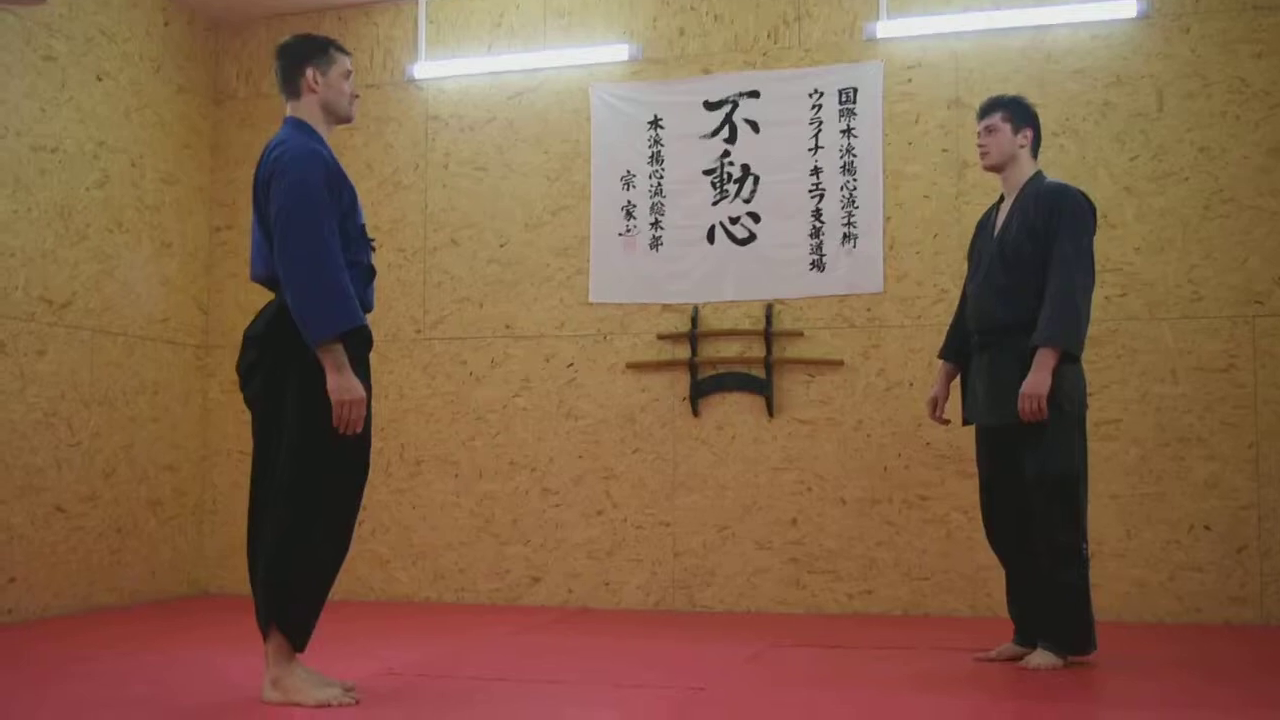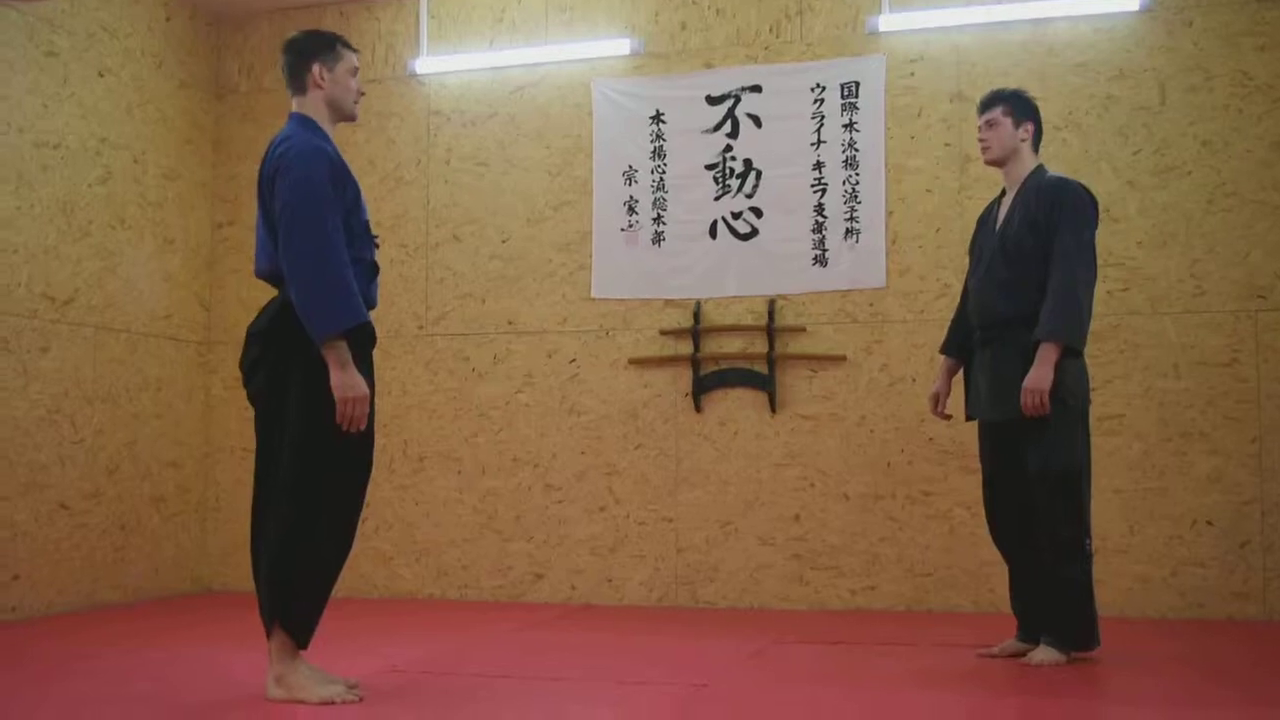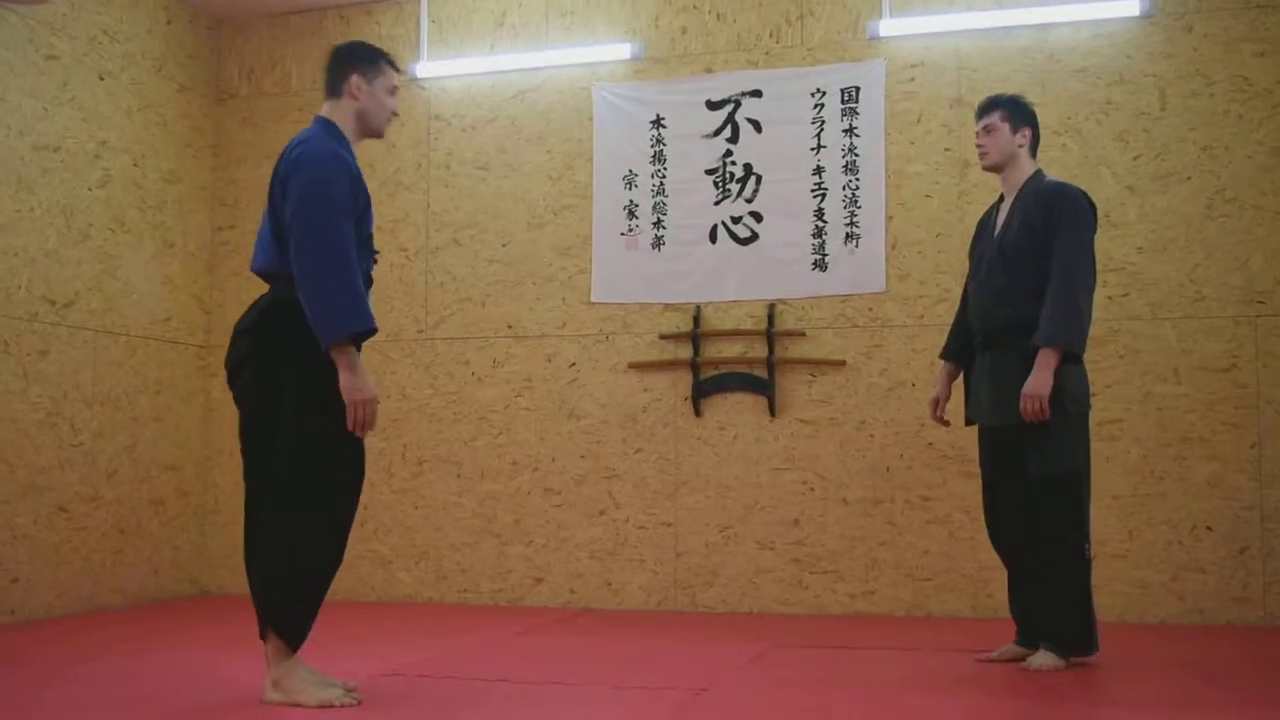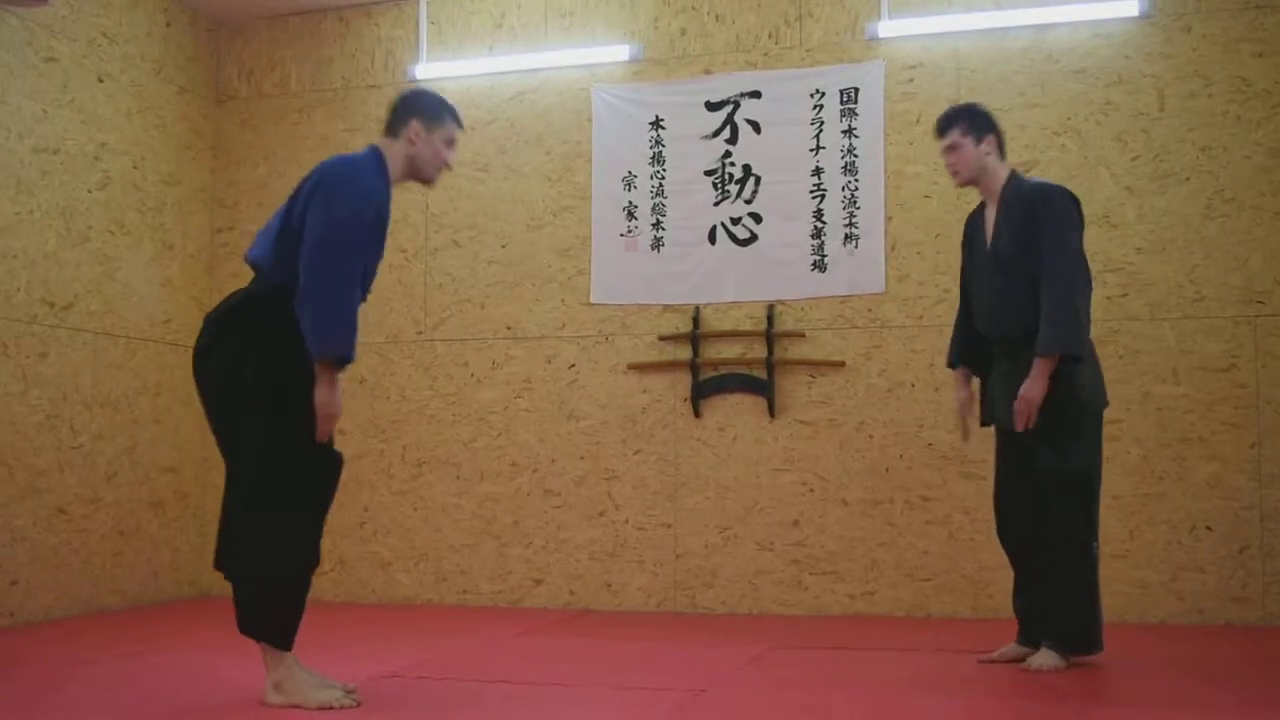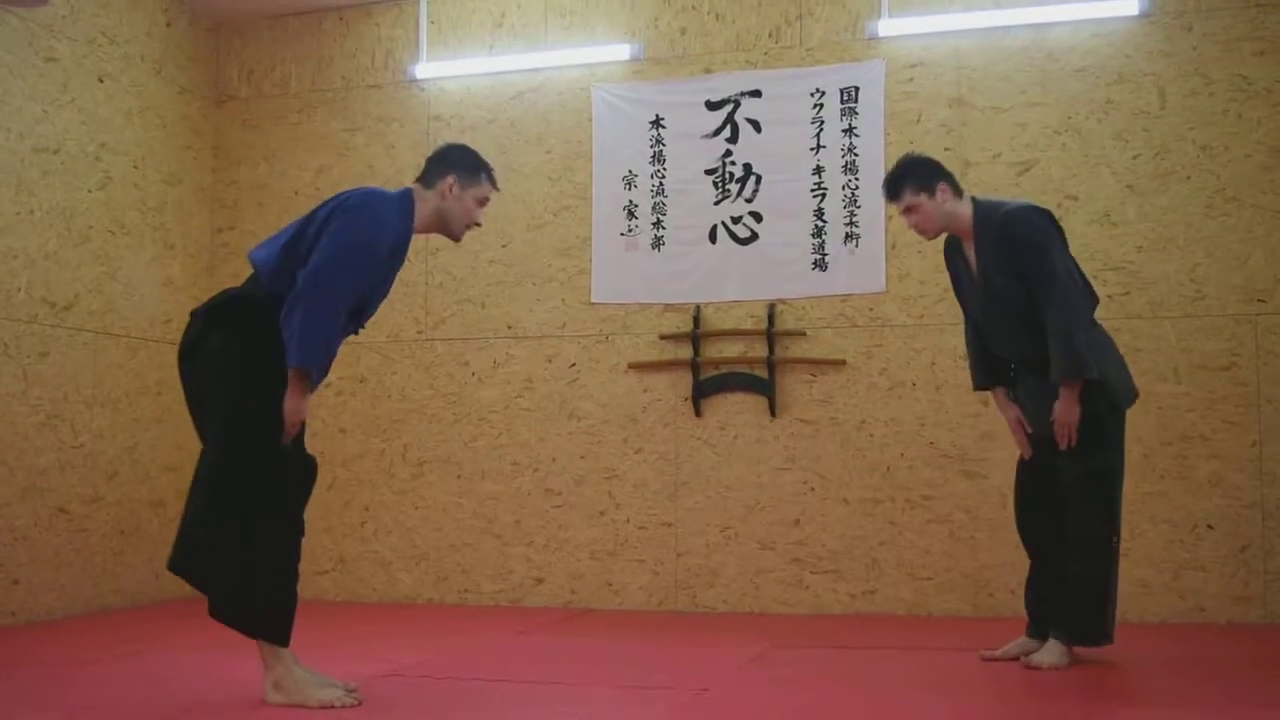
dt=0.3s
person 1, frame 1
left shoulder: (301, 156)
right shoulder: (300, 157)
right elbow: (309, 273)
right wrist: (339, 367)
left hip: (305, 353)
right hip: (311, 355)
left knee: (299, 506)
right knee: (306, 506)
left ankle: (285, 663)
right ankle: (282, 671)
person 1, frame 2
left shoulder: (305, 151)
right shoulder: (305, 153)
right elbow: (313, 269)
right wrist: (342, 365)
left hip: (305, 349)
right hip: (312, 352)
left knee: (305, 503)
right knee: (310, 503)
left ankle: (288, 660)
right ankle: (285, 668)
person 1, frame 3
left shoulder: (319, 155)
right shoulder: (322, 157)
right elbow: (324, 271)
left wrist: (338, 362)
right wrist: (350, 366)
left hip: (293, 348)
right hip: (295, 352)
left knee: (303, 504)
right knee: (303, 505)
left ankle: (285, 663)
right ankle: (282, 671)
person 1, frame 4
left shoulder: (361, 184)
right shoulder: (357, 182)
right elbow: (322, 285)
left wrist: (318, 376)
right wrist: (325, 380)
left hip: (261, 347)
right hip: (256, 348)
left knee: (286, 498)
right knee: (279, 500)
left ankle: (282, 663)
right ankle: (281, 672)
person 1, frame 5
left shoulder: (383, 223)
right shoulder: (374, 216)
right elbow: (317, 300)
left wrist: (294, 384)
right wrist: (298, 389)
left hip: (254, 350)
right hip: (238, 347)
left knee: (272, 500)
right knee: (258, 502)
left ankle: (282, 664)
right ankle: (280, 672)
person 2, frame 1
left shoulder: (1061, 202)
right shoulder: (989, 221)
left elbow: (1069, 292)
left wrist: (1042, 369)
right wrist: (946, 374)
left hip: (1041, 383)
right hip: (993, 387)
left knee: (1052, 512)
right knee: (1005, 514)
left ankle: (1063, 637)
right ankle: (1029, 630)
person 2, frame 2
left shoulder: (1063, 197)
right shoulder: (991, 215)
left elbow: (1070, 286)
left wrist: (1044, 363)
right wrist: (948, 369)
left hip: (1044, 378)
right hip: (995, 380)
left knee: (1056, 508)
right knee: (1009, 511)
left ankle: (1067, 633)
right ankle: (1033, 627)
person 2, frame 3
left shoulder: (1061, 201)
right shoulder: (990, 220)
left elbow: (1070, 291)
left wrist: (1044, 369)
right wrist: (947, 375)
left hip: (1044, 382)
right hip: (996, 385)
left knee: (1056, 514)
right knee: (1008, 515)
left ankle: (1066, 639)
right ankle: (1032, 632)
person 2, frame 4
left shoulder: (1045, 202)
right shoulder: (976, 224)
left elbow: (1063, 292)
right elbow: (971, 310)
left wrist: (1040, 375)
right wrist: (964, 380)
left hip: (1059, 381)
right hip: (1010, 382)
left knee: (1065, 513)
right knee: (1016, 514)
left ankle: (1065, 638)
right ankle: (1034, 632)
person 2, frame 5
left shoulder: (1020, 225)
right shoulder: (955, 251)
left elbow: (1067, 312)
right elbow: (980, 331)
left wrist: (1069, 396)
right wrist: (1005, 402)
left hip: (1085, 385)
right hip: (1036, 386)
left knee: (1086, 513)
right knee: (1036, 511)
left ankle: (1070, 632)
right ankle: (1041, 627)
